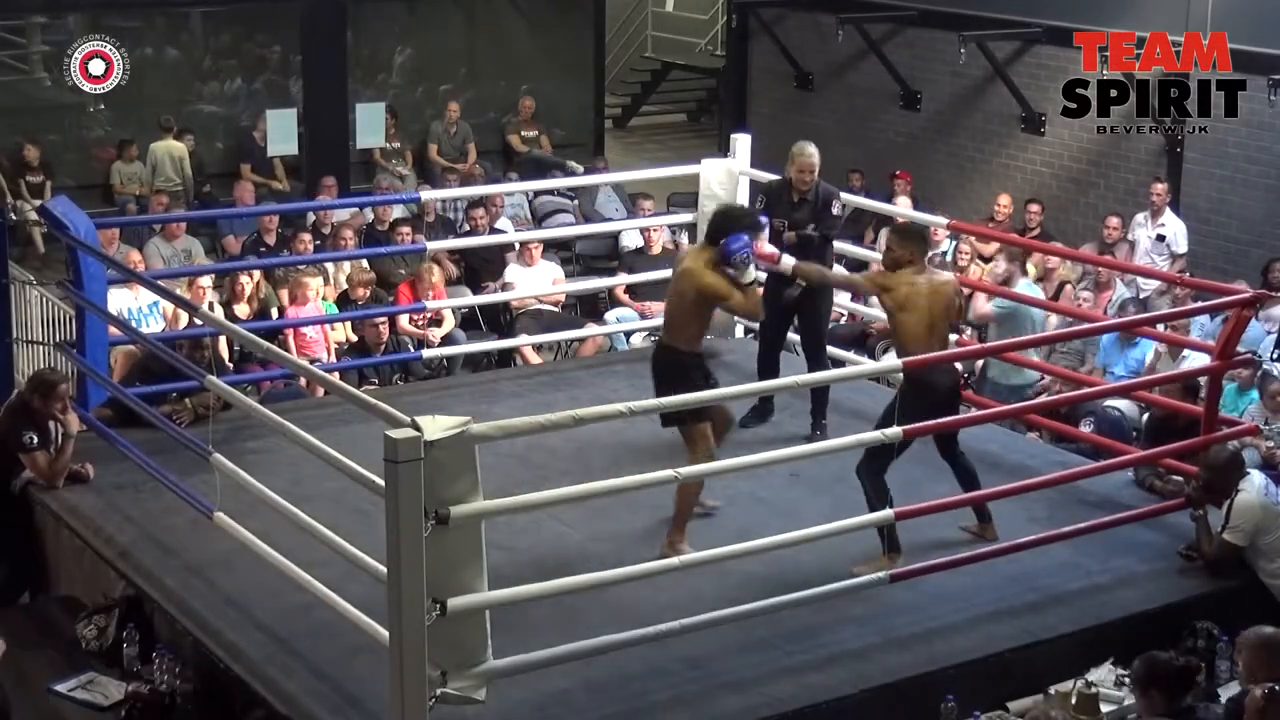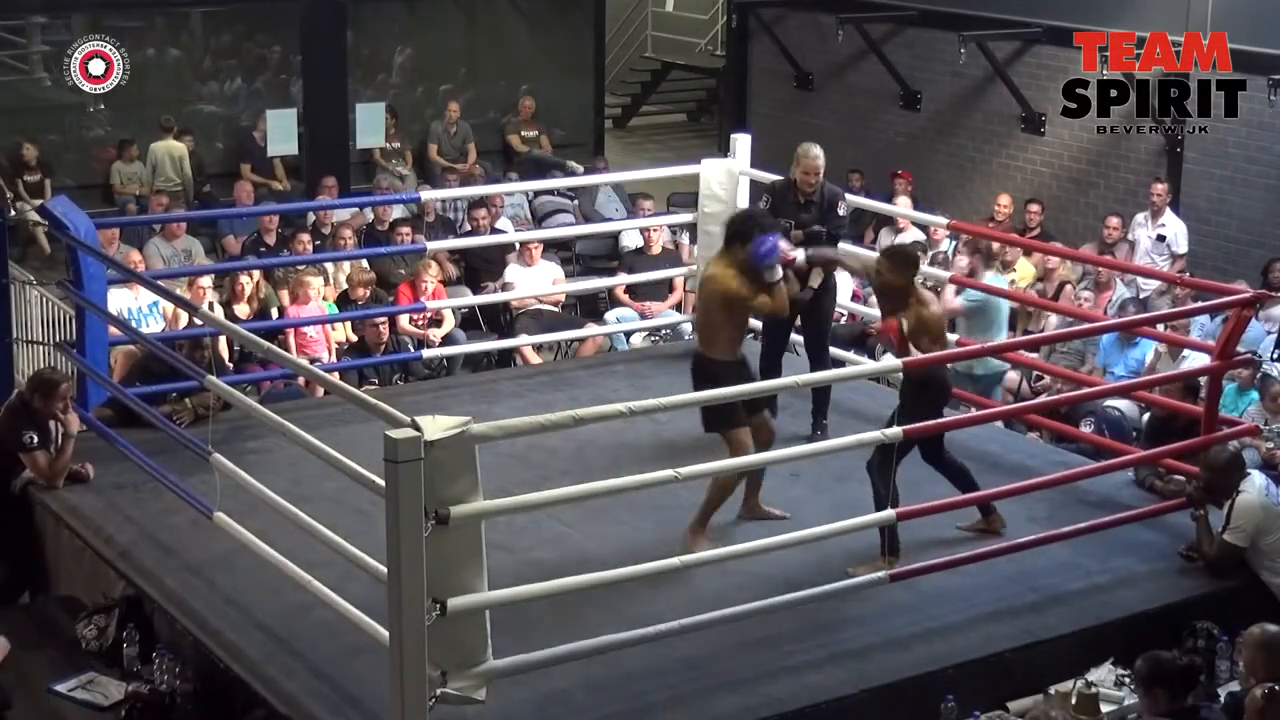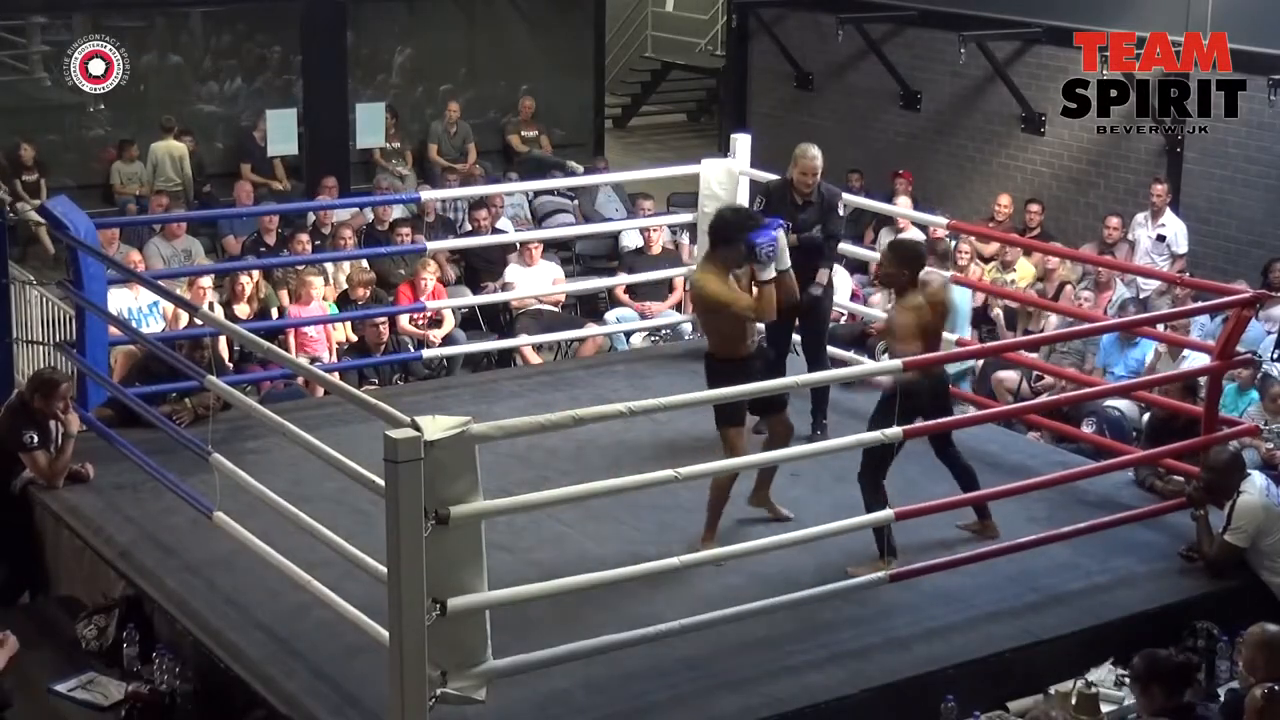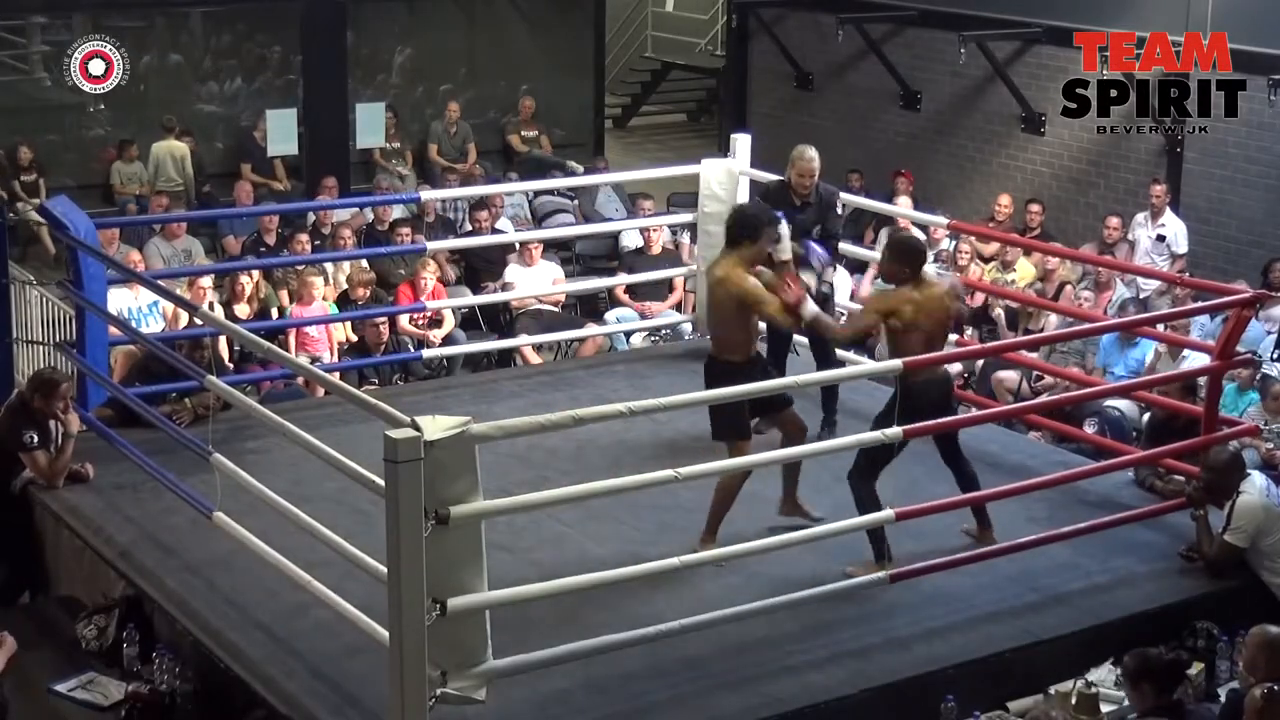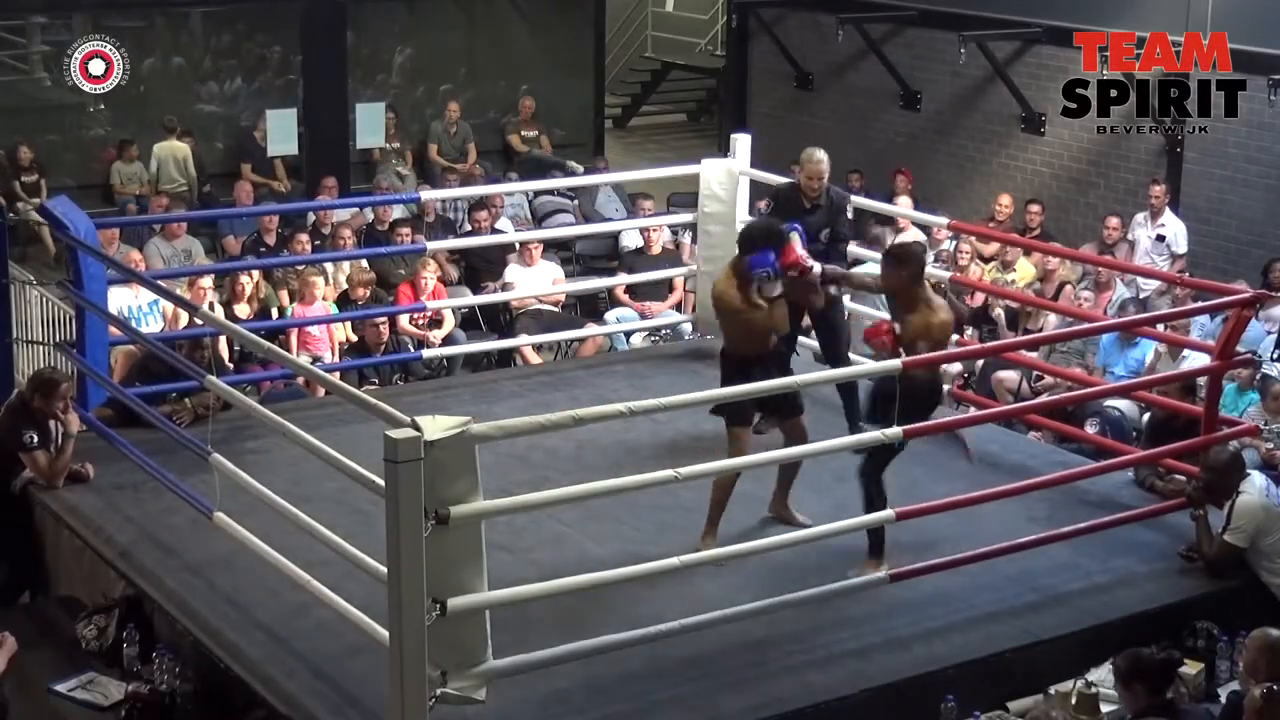
dt=0.2s
person 1, frame 1
left shoulder: (700, 256)
right shoulder: (703, 275)
left elbow: (734, 285)
right elbow: (753, 311)
left wrist: (744, 268)
right wrist: (747, 269)
left hip: (686, 356)
right hip: (677, 362)
left knee: (723, 421)
right knee: (703, 450)
left ankle: (692, 497)
right ankle: (675, 542)
person 1, frame 2
left shoulder: (735, 266)
right shoulder: (724, 279)
left elbow: (791, 292)
right elbow: (779, 310)
left wrist: (779, 262)
right wrist: (774, 268)
left hip: (734, 363)
right hip: (715, 370)
left knee: (765, 433)
right knee: (742, 455)
left ankle: (751, 505)
right ankle: (696, 532)
person 1, frame 3
left shoulder: (738, 264)
right shoulder: (707, 283)
right elbow: (765, 314)
left wrist: (779, 256)
right wrist: (766, 268)
left hip: (756, 356)
right hip: (726, 367)
left knee: (783, 429)
right knee: (736, 456)
left ankle: (761, 495)
right ankle: (708, 538)
person 1, frame 4
left shoulder: (733, 266)
right shoulder: (736, 280)
left elbow: (779, 289)
right elbow: (786, 322)
left wrist: (784, 256)
left hip: (750, 362)
right hip: (729, 374)
left knee: (796, 429)
left ankle: (790, 501)
right ankle: (708, 539)
person 1, frame 5
left shoulder: (764, 268)
right shoulder: (726, 290)
left elbow: (815, 301)
right elbow: (780, 327)
right wrist: (772, 287)
left hip: (773, 357)
right hip: (741, 365)
left knee: (798, 436)
right knee: (739, 455)
left ankle: (780, 504)
right ankle: (709, 534)
person 2, frame 1
left shoulder: (889, 281)
right shoulder: (949, 282)
left elbow: (830, 279)
left wrist: (778, 261)
left hip: (920, 385)
right hip: (949, 377)
left knee: (870, 468)
right knee: (952, 451)
left ankle: (891, 555)
right ankle: (986, 524)
person 2, frame 2
left shoulder: (929, 313)
right shoulder: (885, 287)
left elbow: (938, 362)
left wrist: (909, 351)
left hip: (926, 388)
right hip: (916, 383)
left knee: (880, 465)
right knee: (935, 454)
left ankle: (888, 557)
right ankle: (991, 518)
person 2, frame 3
left shoulder: (902, 316)
right shoulder: (935, 284)
left elbow: (909, 374)
left hip: (912, 392)
right hip: (936, 384)
left knee: (870, 474)
right knee: (947, 451)
left ankle: (886, 559)
right ankle: (985, 521)
person 2, frame 4
left shoulder: (891, 302)
right shoulder: (944, 291)
right elbow: (958, 314)
left hip: (911, 395)
right hip: (940, 385)
left knee: (861, 476)
right knee: (953, 456)
left ankle: (882, 561)
right ankle: (984, 528)
person 2, frame 5
left shoulder: (938, 319)
right shoulder: (899, 286)
left elbow: (919, 373)
right elbow: (857, 280)
left wrist: (890, 352)
right wrist: (817, 271)
left hip: (919, 391)
right hip: (899, 377)
left knee: (871, 469)
right knee: (875, 414)
left ankle: (876, 557)
person 3, frame 1
left shoulder: (828, 197)
right shoulder: (771, 191)
left elbow: (821, 246)
left wrist: (800, 284)
right wrist: (795, 236)
left hip: (814, 285)
right hip: (778, 281)
left knee: (815, 351)
right knee: (769, 344)
left ankle: (819, 420)
right ankle: (764, 405)
person 3, frame 2
left shoulder: (834, 198)
right shoulder: (776, 191)
left elbow: (829, 246)
left wrist: (810, 287)
right wrist: (802, 235)
left hip: (819, 286)
left knee: (818, 353)
right knee: (771, 346)
left ankle: (820, 421)
right ankle: (768, 405)
person 3, frame 3
left shoulder: (831, 197)
right shoulder: (772, 192)
left elbow: (831, 245)
left wrist: (819, 284)
right wrist: (795, 240)
left hip: (815, 284)
left knee: (816, 352)
right knee: (775, 349)
left ankle: (819, 421)
person 3, frame 4
left shoulder: (829, 197)
right shoulder: (771, 193)
left elbow: (831, 243)
left wrist: (826, 282)
left hip: (816, 283)
left knee: (825, 351)
right knee: (776, 349)
left ankle: (829, 419)
person 3, frame 5
left shoulder: (839, 200)
right shoulder: (781, 196)
left elbow: (839, 247)
right wrist: (802, 250)
left knee: (837, 354)
right knee: (780, 349)
left ankle: (855, 423)
person 4, frame 1
left shoulder: (42, 412)
right shoulder: (20, 424)
left elbow: (51, 461)
right elbow: (53, 479)
left wrist: (74, 470)
right wrist: (70, 434)
left knee: (28, 561)
right knee: (21, 567)
person 4, frame 2
left shoulder: (42, 412)
right shoulder: (21, 424)
left elbow: (51, 462)
right elbow: (53, 479)
left wrist: (74, 470)
right wrist: (70, 434)
left knee: (27, 561)
right knee: (22, 568)
person 4, frame 3
left shoulder: (41, 412)
right shoulder: (20, 424)
left elbow: (51, 462)
right elbow: (53, 479)
left wrist: (74, 470)
right wrist: (70, 434)
left knee: (28, 562)
right knee: (23, 568)
person 4, frame 4
left shoulder: (41, 412)
right shoulder: (20, 424)
left elbow: (51, 462)
right elbow: (53, 479)
left wrist: (74, 470)
right wrist: (70, 434)
left knee: (29, 562)
right knee: (23, 568)
person 4, frame 5
left shoulder: (42, 413)
right shoulder: (20, 424)
left elbow: (51, 462)
right elbow: (53, 479)
left wrist: (74, 470)
right wrist: (70, 434)
left knee: (29, 562)
right knee: (23, 568)
